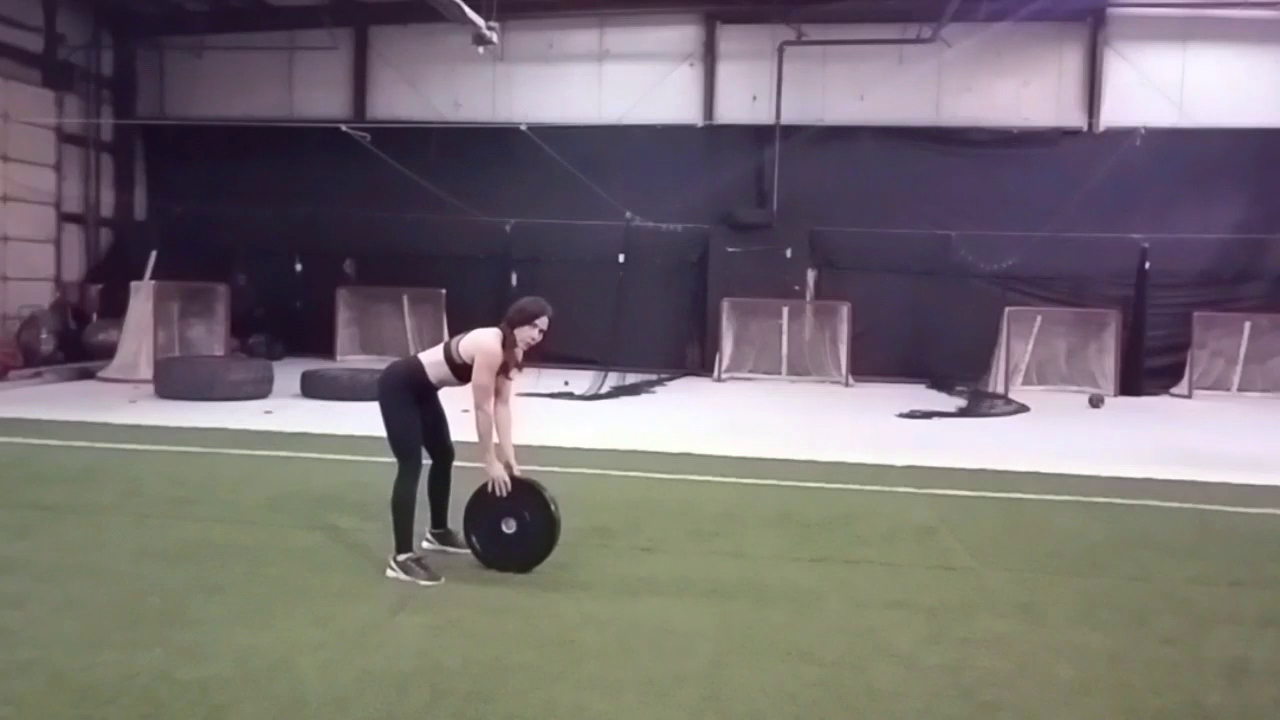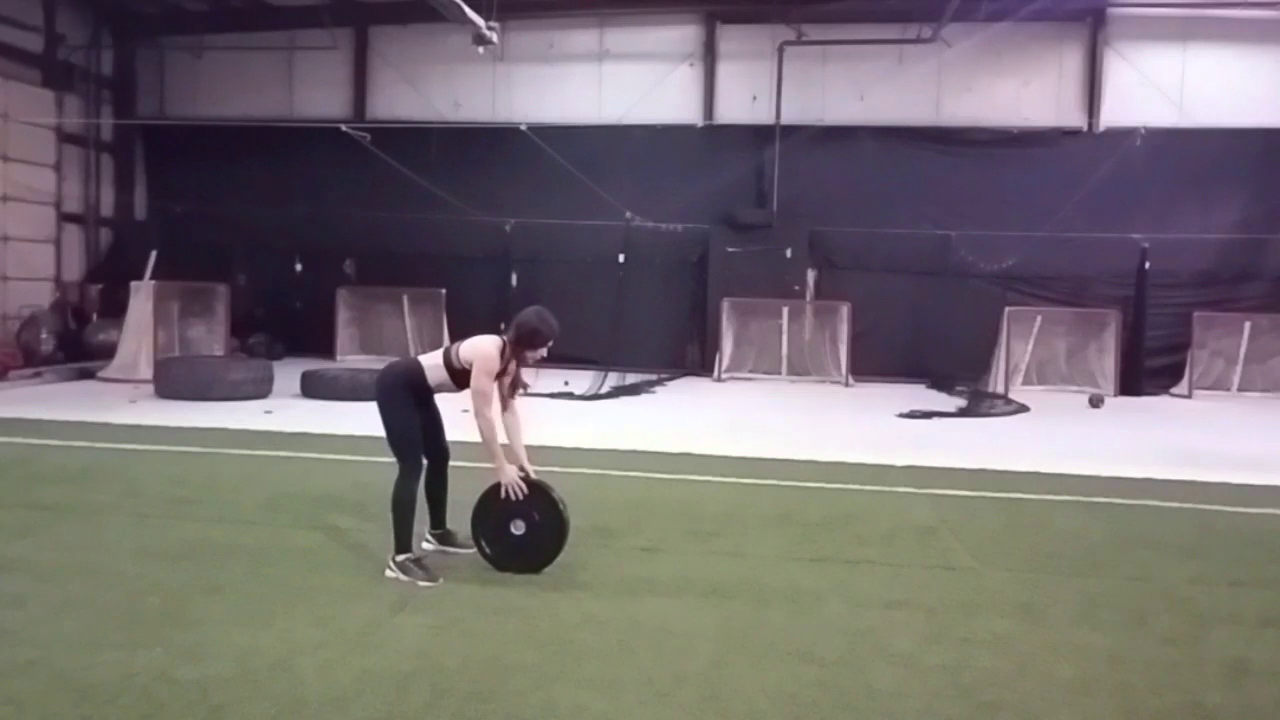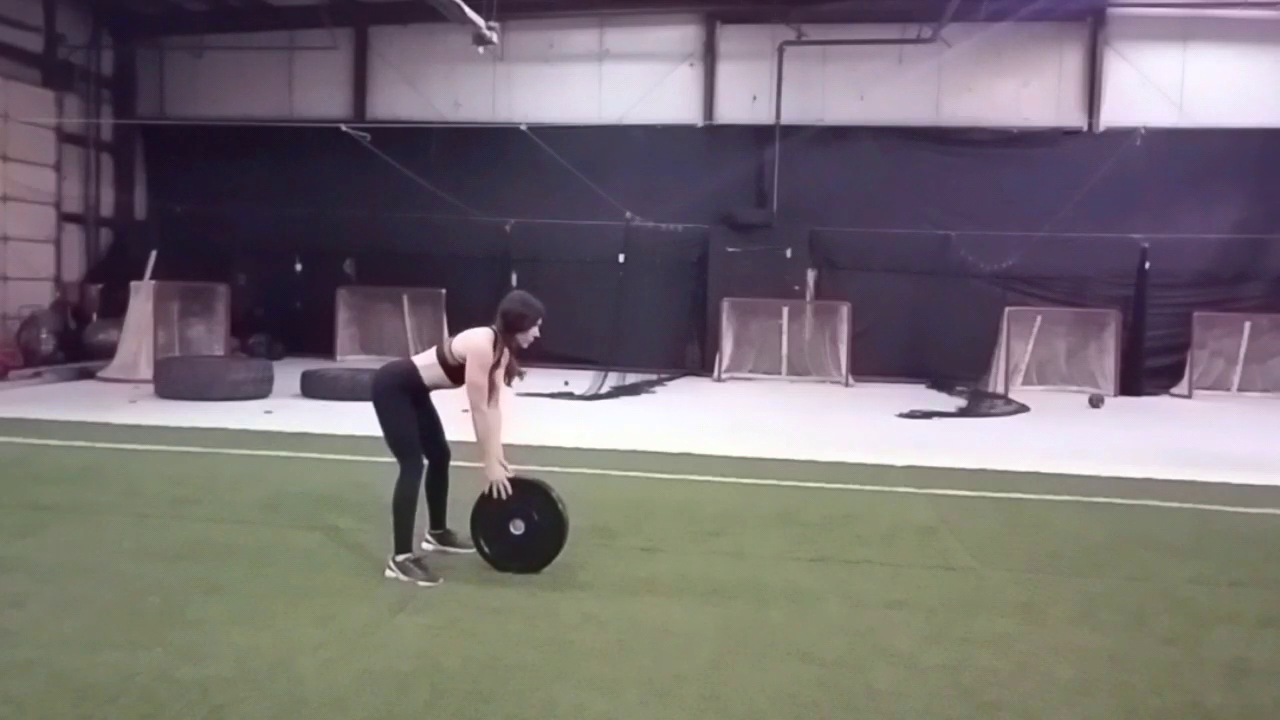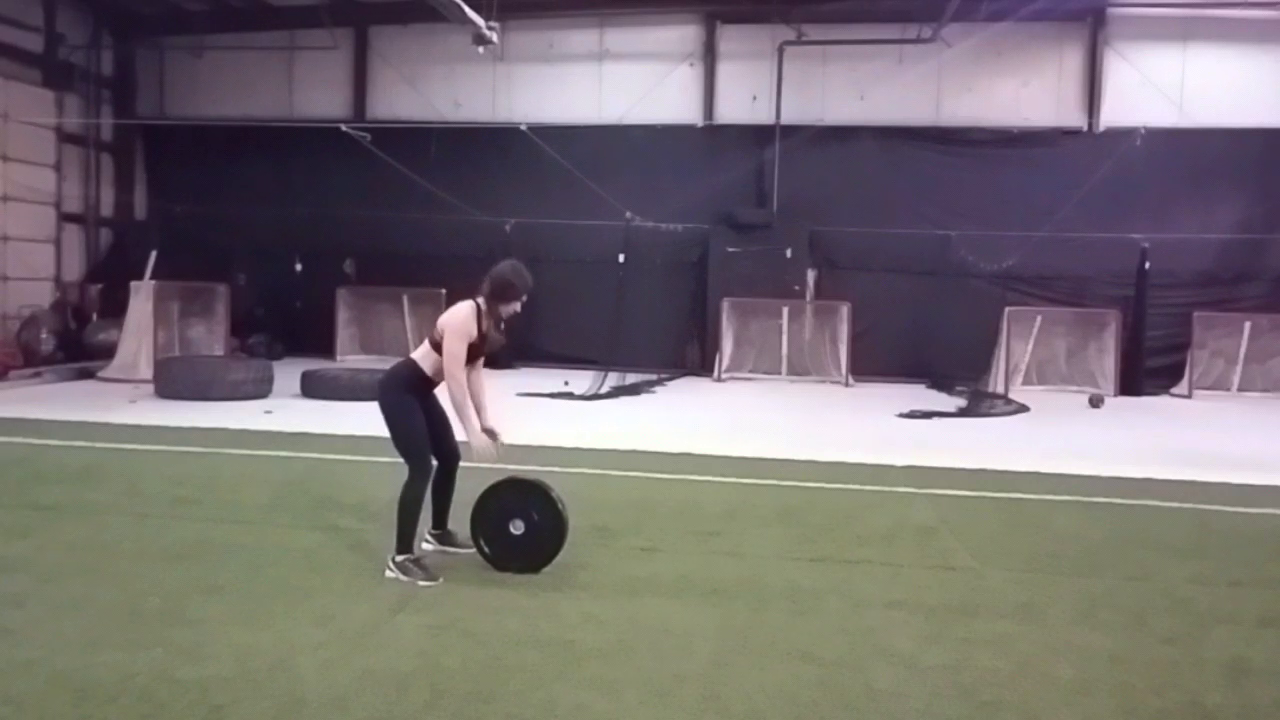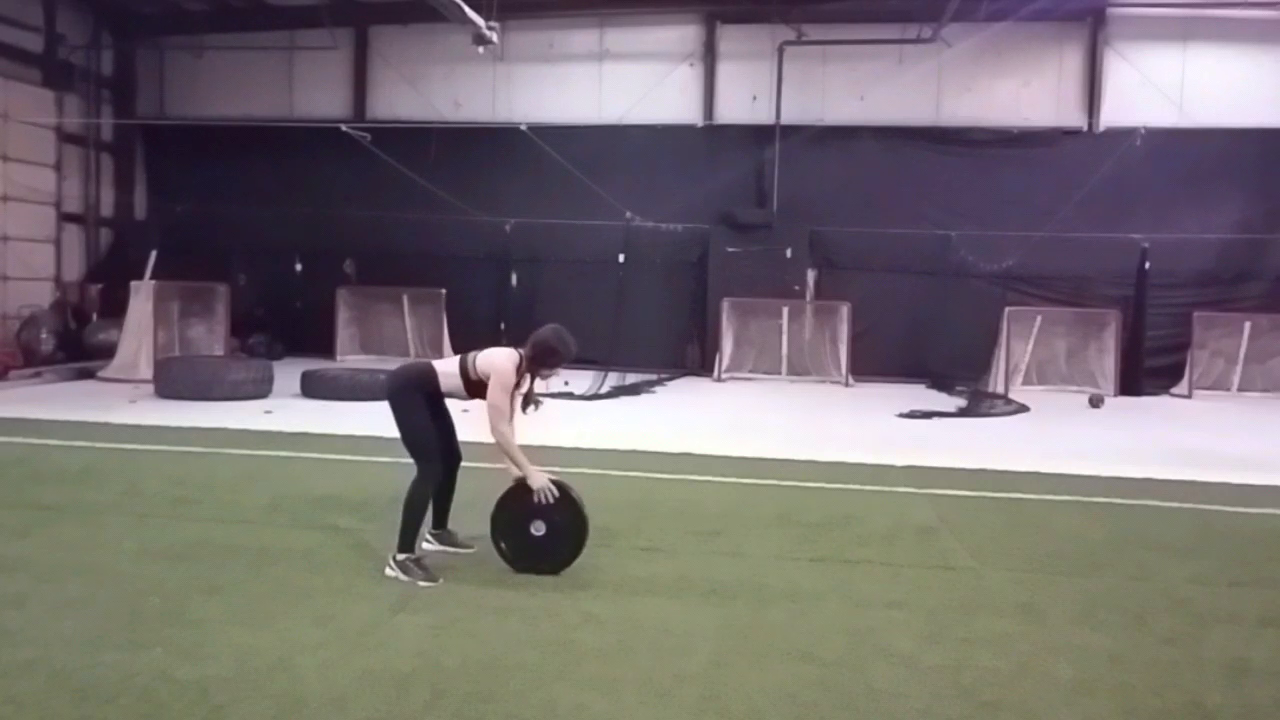
dt=1s
person 1, frame 1
left shoulder: (512, 351)
right shoulder: (489, 347)
left elbow: (501, 405)
right elbow: (483, 409)
left wrist: (508, 457)
right wrist: (490, 462)
left hip: (422, 390)
right hip: (398, 386)
left knee: (444, 456)
right knee: (410, 467)
left ankle: (438, 532)
right ankle: (401, 557)
person 1, frame 2
left shoulder: (509, 355)
right shoulder: (488, 353)
left elbow: (508, 408)
right elbow: (483, 415)
left wrist: (521, 458)
right wrist: (501, 467)
left hip: (418, 391)
right hip: (396, 386)
left knee: (439, 457)
right knee: (412, 466)
left ankle: (437, 533)
right ankle: (401, 557)
person 1, frame 3
left shoulder: (501, 348)
right shoulder: (481, 346)
left elbow: (492, 405)
right elbow: (478, 410)
left wrist: (498, 456)
right wrist: (490, 464)
left hip: (414, 390)
right hip: (392, 388)
left knee: (440, 456)
right knee: (412, 466)
left ankle: (437, 533)
right ankle: (401, 558)
person 1, frame 4
left shoulder: (488, 318)
right shoulder: (463, 316)
left elbow: (474, 370)
right elbow: (454, 379)
left wrist: (484, 421)
right wrist: (473, 432)
left hip: (421, 390)
right hip: (399, 388)
left knee: (450, 458)
right knee: (421, 467)
left ankle: (438, 532)
right ankle: (401, 558)
person 1, frame 5
left shoulder: (518, 368)
right shoulder: (504, 368)
left elbow: (506, 424)
right elbow: (499, 430)
left wrist: (516, 467)
right wrist: (530, 472)
left hip: (427, 391)
right hip: (408, 388)
left knee: (451, 459)
right knee: (430, 469)
left ankle: (438, 533)
right ankle: (402, 558)
